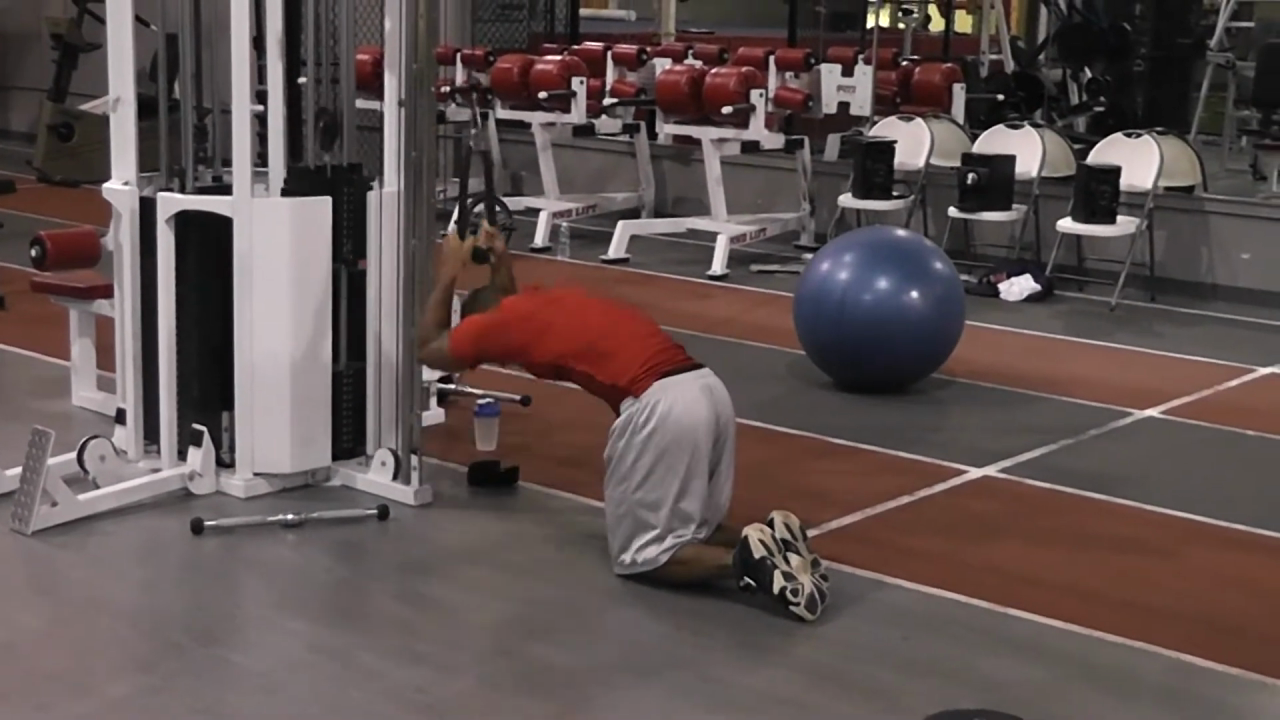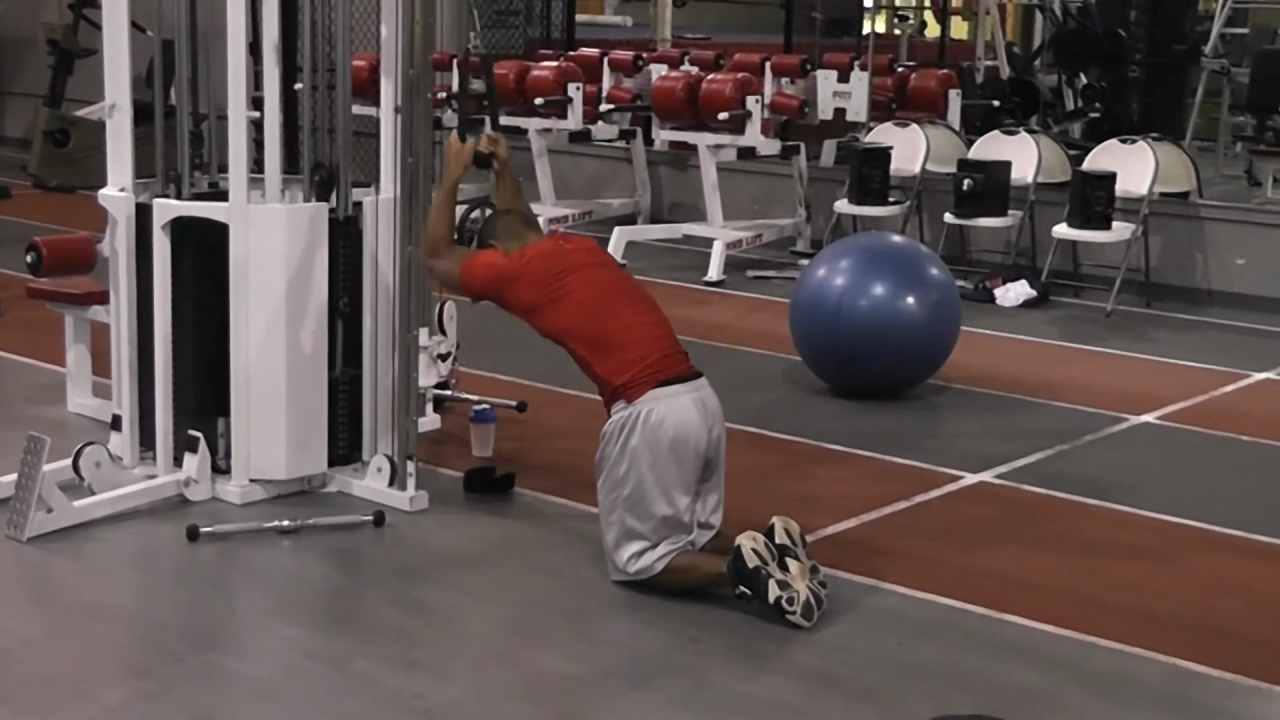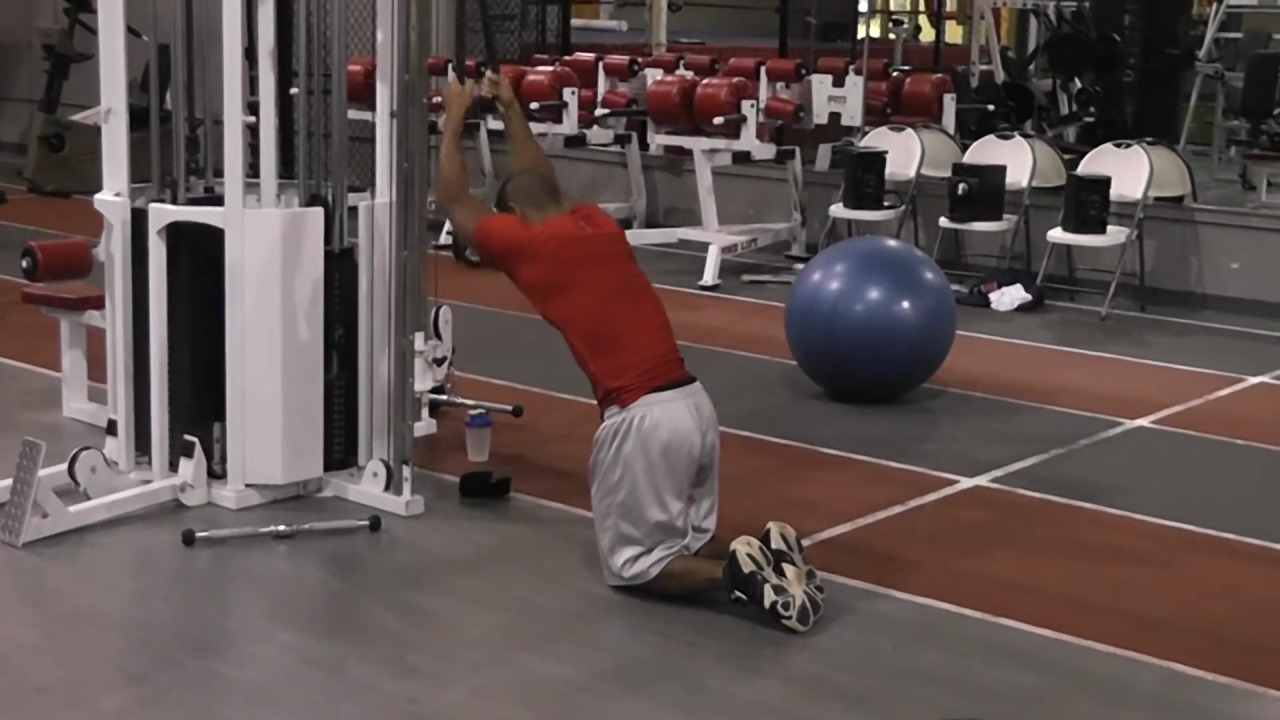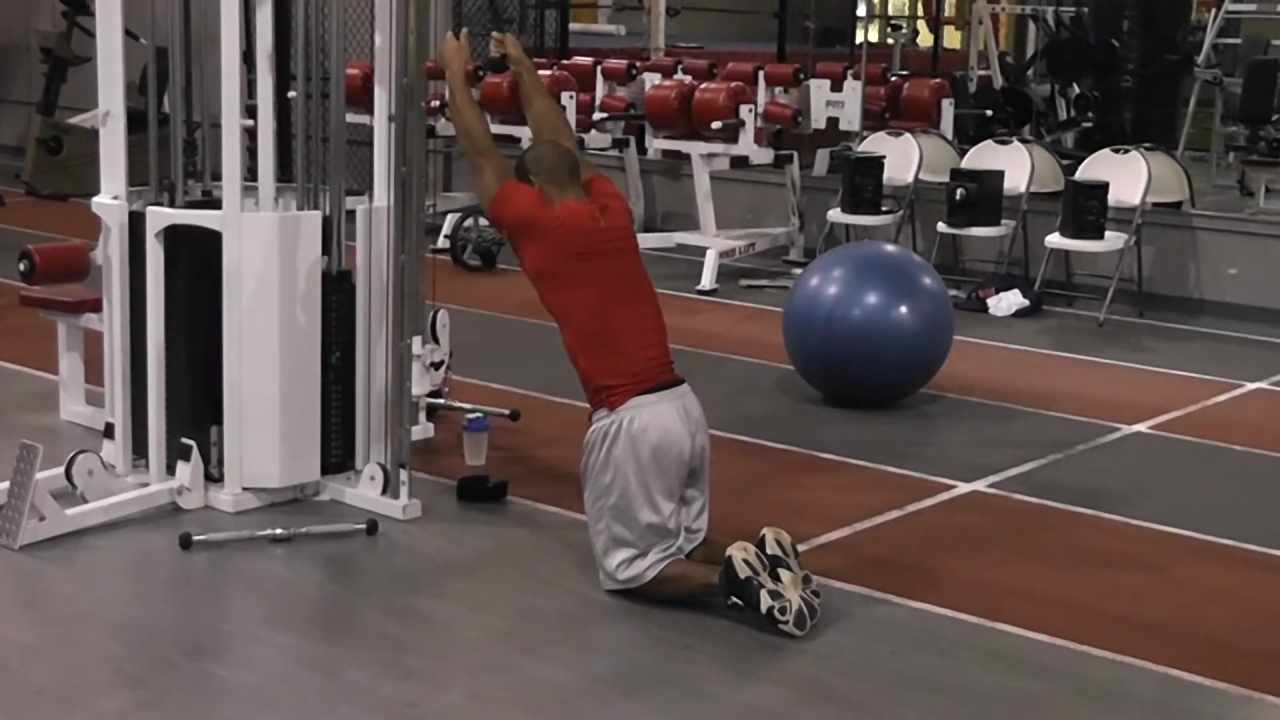
dt=0.5s
person 1, frame 1
left shoulder: (500, 321)
right shoulder: (549, 299)
left elbow: (429, 351)
left wrist: (449, 274)
right wrist: (500, 264)
left hip: (661, 408)
right hip: (708, 389)
left knee: (639, 558)
right knee: (694, 534)
left ankle: (744, 559)
right ankle: (769, 537)
person 1, frame 2
left shoulder: (514, 268)
right shoulder: (580, 246)
left elbow: (438, 257)
left wrist: (452, 176)
right wrist: (503, 171)
left hip: (649, 414)
right hip: (700, 398)
left knee: (635, 561)
right knee: (694, 537)
left ankle: (739, 567)
right ankle: (769, 545)
person 1, frame 3
left shoulder: (529, 243)
right shoulder: (599, 225)
left elbow: (452, 200)
right elbow: (539, 183)
left wrist: (454, 119)
right wrist: (510, 112)
left hip: (642, 420)
right hip: (694, 403)
left knee: (630, 565)
right knee: (687, 541)
left ankle: (734, 574)
right ankle: (762, 551)
person 1, frame 4
left shoulder: (541, 223)
right shoulder: (611, 208)
left elbow: (481, 152)
right elbow: (563, 145)
left wrist: (456, 74)
right wrist: (523, 68)
left hip: (629, 421)
right hip: (682, 404)
left knee: (628, 568)
right knee: (681, 544)
left ankle: (734, 579)
right ankle: (761, 556)
